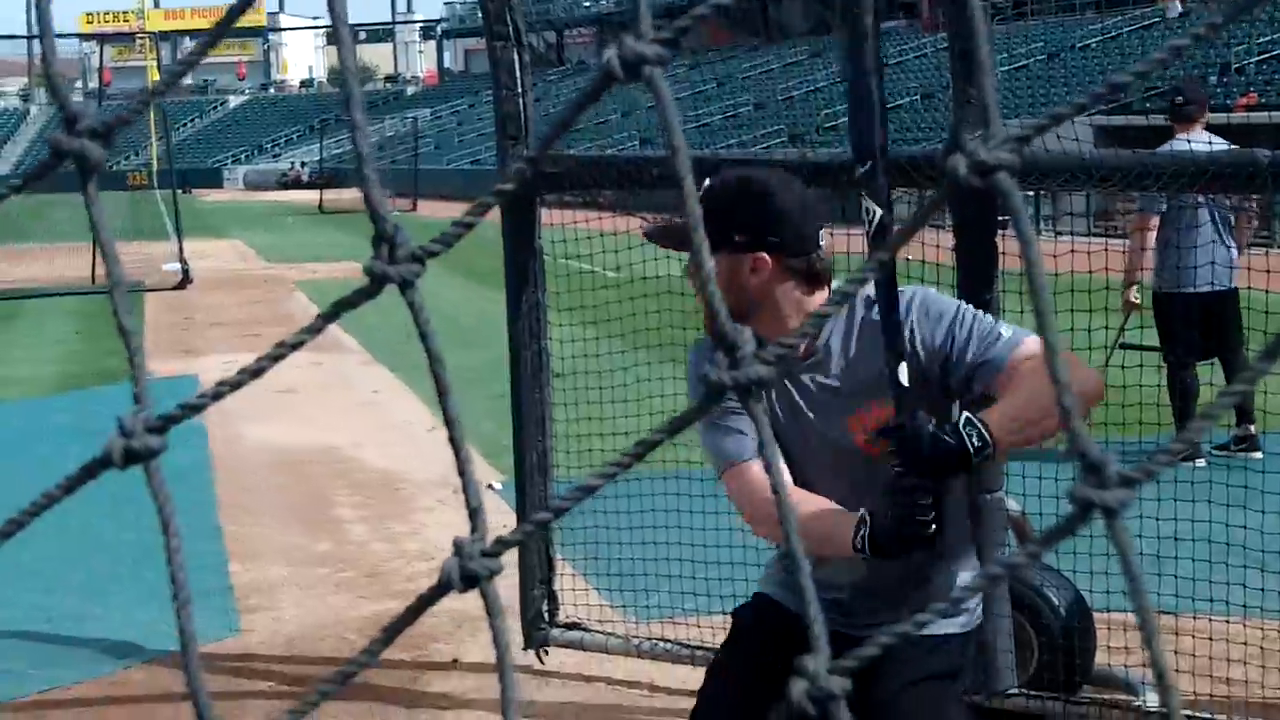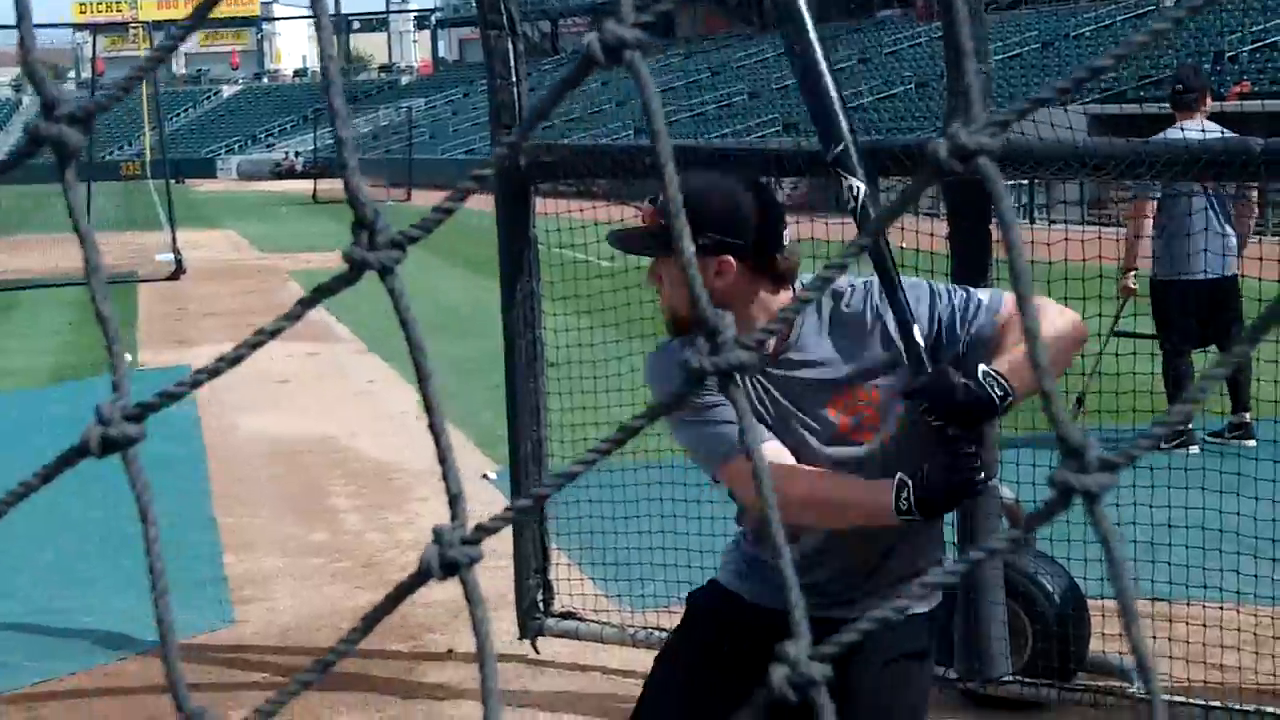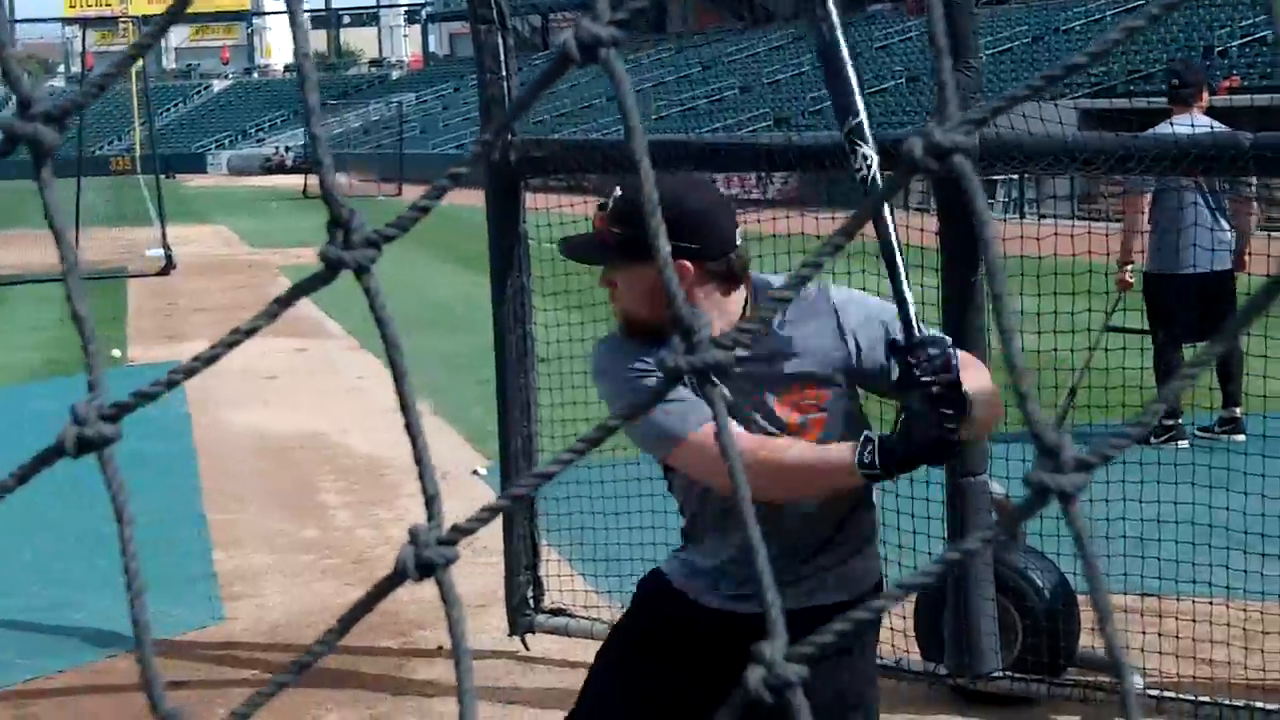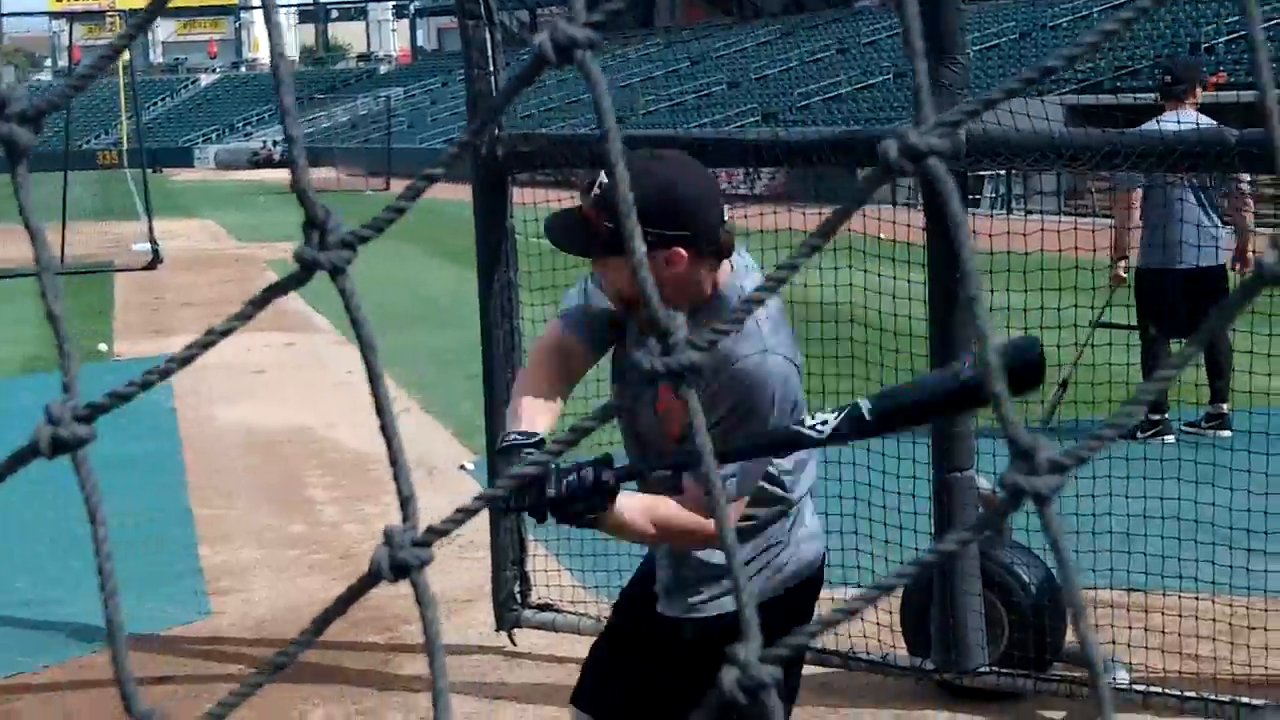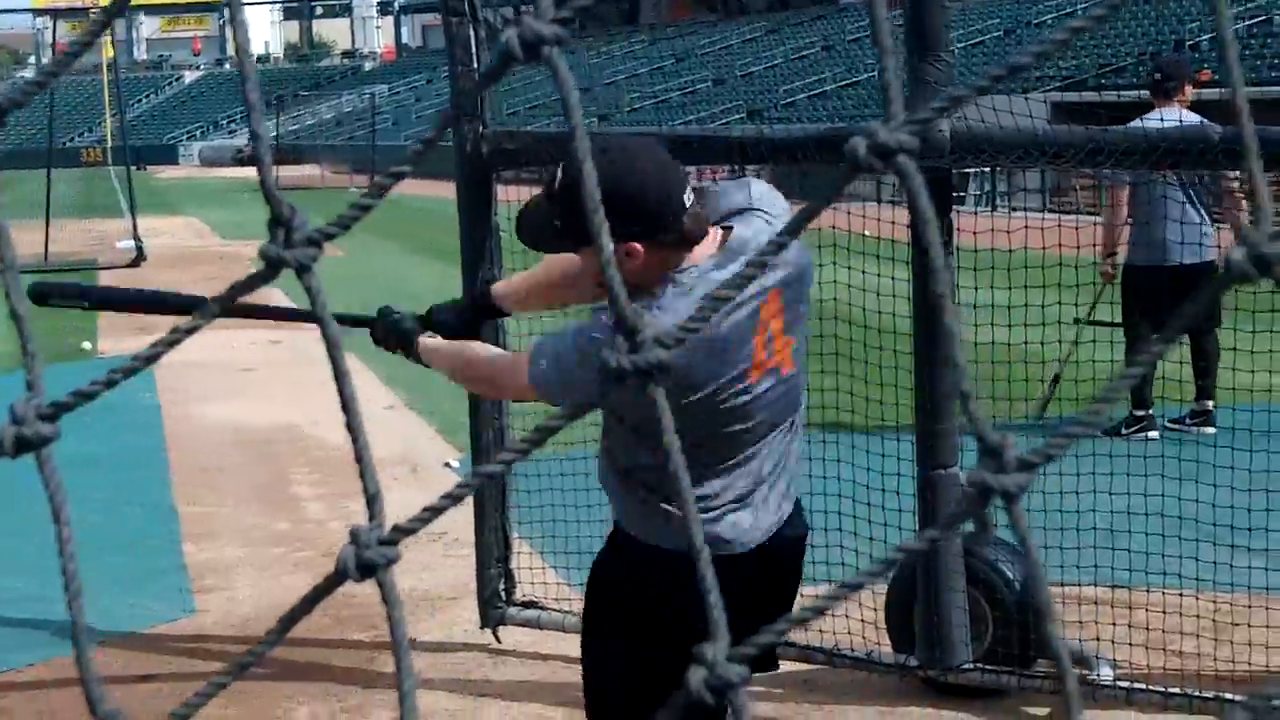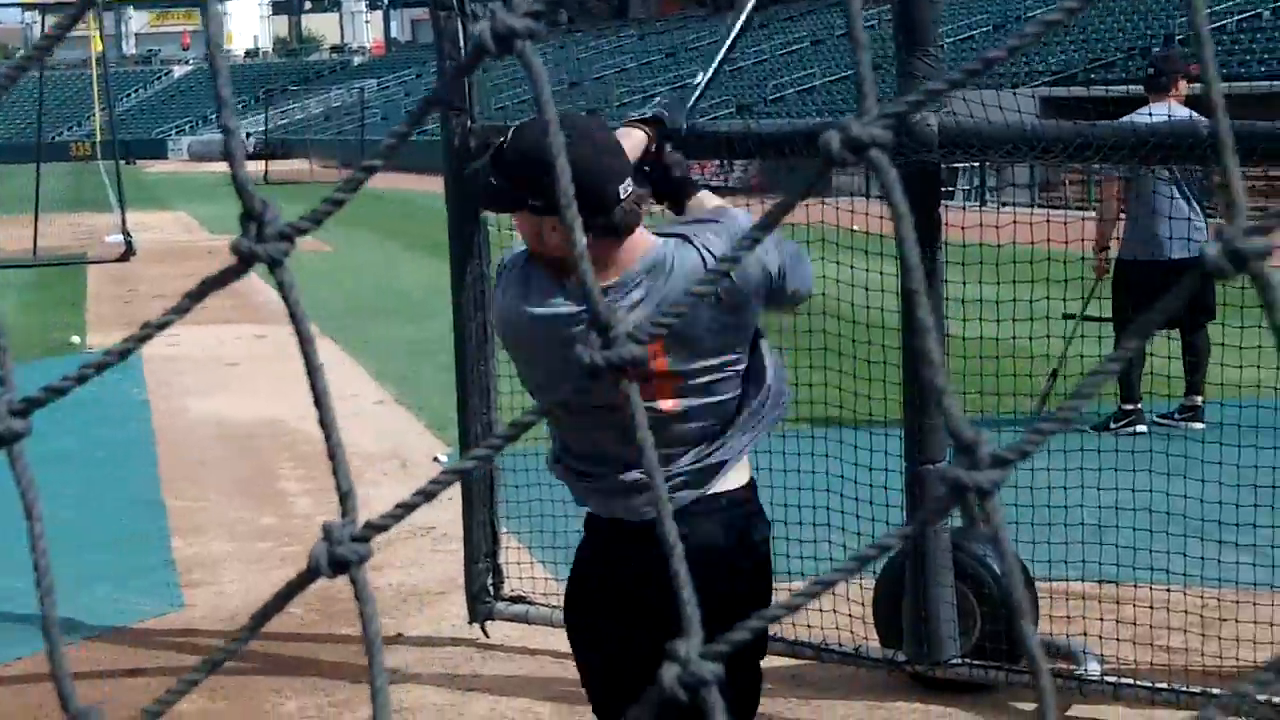
dt=0.1s
person 1, frame 1
left shoulder: (910, 320)
right shoulder: (717, 361)
left elbow: (1076, 380)
right elbow: (761, 499)
left wrist: (969, 437)
right wrist: (865, 531)
left hip: (919, 625)
right hip: (794, 610)
person 1, frame 2
left shoulder: (876, 306)
right shoulder: (680, 366)
left elbow: (1059, 325)
right elbow: (788, 494)
left wrist: (987, 386)
right wrist: (911, 497)
right hip: (750, 602)
person 1, frame 3
left shoulder: (826, 314)
right shoulder: (626, 358)
left elbow: (982, 400)
right elbow: (737, 467)
left wrist: (914, 423)
right wrist: (883, 454)
left hip: (825, 603)
right hip: (694, 596)
person 1, frame 4
left shoulder: (749, 363)
right shoulder: (628, 282)
left elbow: (707, 523)
right elbow: (545, 362)
left wrist: (600, 503)
right wrist: (521, 443)
left hip: (731, 596)
person 1, frame 5
left shoulder: (621, 347)
right shoulder: (762, 210)
left elbow: (517, 377)
right elbow: (603, 264)
left wrist: (419, 343)
right wrist: (484, 302)
left hip: (670, 563)
person 1, frame 6
left shoulder: (517, 296)
right shoulder: (730, 250)
right elbow: (791, 268)
left wrist: (633, 141)
right wrist: (687, 190)
left hip: (626, 546)
right hip: (738, 527)
person 2, frame 1
left shoulder: (1163, 158)
right shoulder: (1232, 154)
left elbow: (1146, 225)
right elbow: (1246, 217)
left wrist: (1131, 281)
left hip: (1178, 279)
right hip: (1224, 275)
left knee: (1181, 361)
right knee: (1233, 354)
left ankle: (1188, 444)
right ankle: (1247, 434)
person 2, frame 2
left shoulder: (1160, 145)
right shoulder: (1233, 143)
left elbow: (1142, 213)
right elbow: (1248, 205)
left wrist: (1128, 267)
left hip: (1175, 267)
right hip: (1224, 264)
left knee: (1175, 348)
right knee: (1231, 341)
left ankle: (1181, 431)
right ankle: (1242, 423)
person 2, frame 3
left shoulder: (1154, 139)
left elbow: (1138, 206)
right elbow: (1246, 201)
left wrist: (1125, 261)
right wrist: (1241, 248)
left hip: (1170, 261)
right hip: (1220, 257)
left knee: (1168, 342)
left ankle: (1171, 424)
right ankle: (1232, 417)
person 2, frame 4
left shoulder: (1145, 135)
left elbow: (1129, 201)
right elbow: (1240, 197)
left wrist: (1119, 255)
right wrist: (1244, 245)
left hip: (1160, 256)
right hip: (1212, 253)
left knee: (1155, 337)
right knee: (1214, 332)
left ankle: (1157, 419)
right ankle: (1219, 412)
person 2, frame 5
left shoulder: (1133, 133)
left elbow: (1118, 199)
right elbow: (1233, 194)
left wrist: (1110, 252)
left hip: (1149, 253)
right hip: (1200, 250)
left knee: (1140, 332)
right knee: (1203, 329)
left ankle: (1141, 415)
right ankle: (1204, 409)
person 2, frame 6
left shoulder: (1126, 129)
right shoulder: (1201, 126)
left elbow: (1111, 194)
left wrist: (1101, 246)
left hip: (1141, 248)
right hip: (1193, 245)
left knee: (1130, 327)
right knee: (1193, 324)
left ankle: (1129, 410)
right ankle: (1193, 405)
